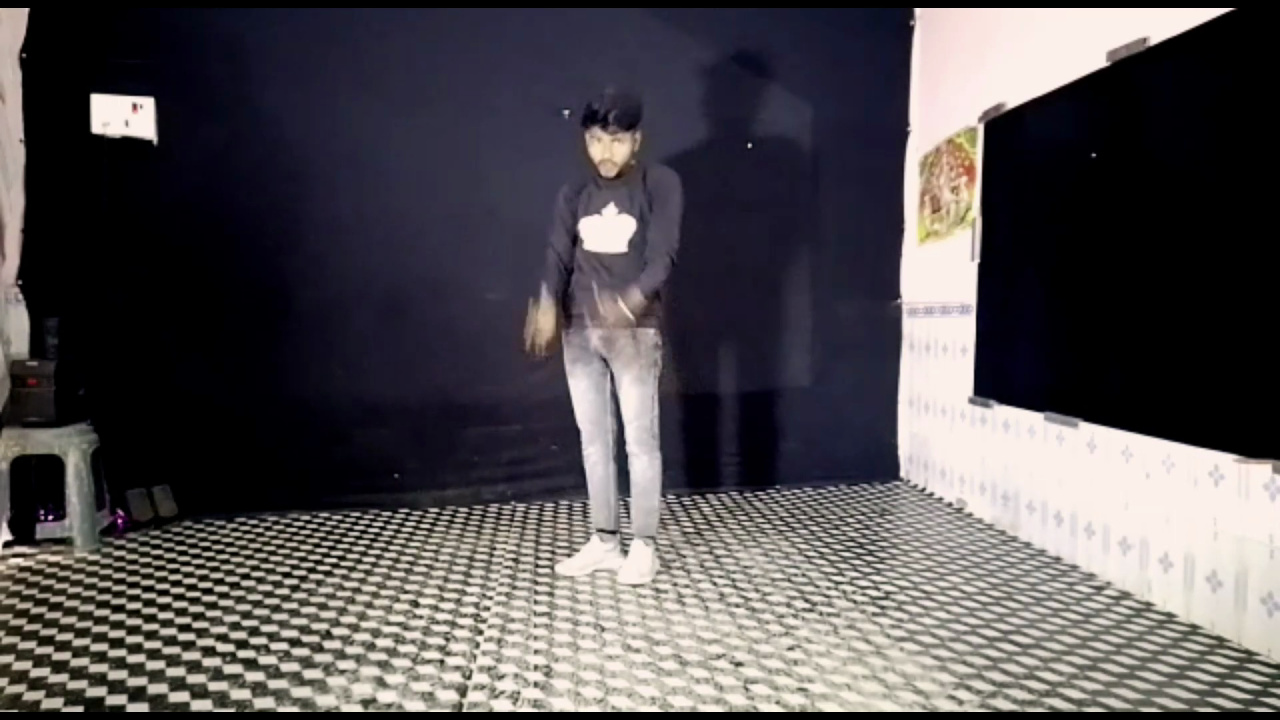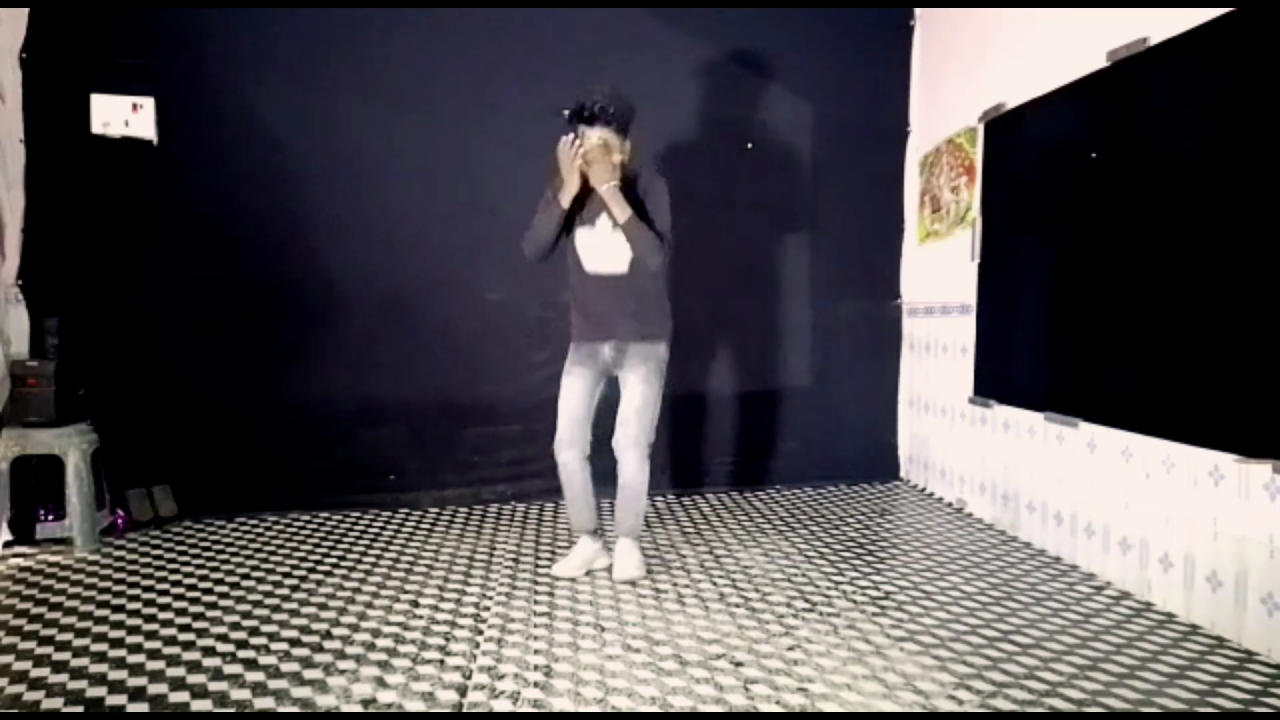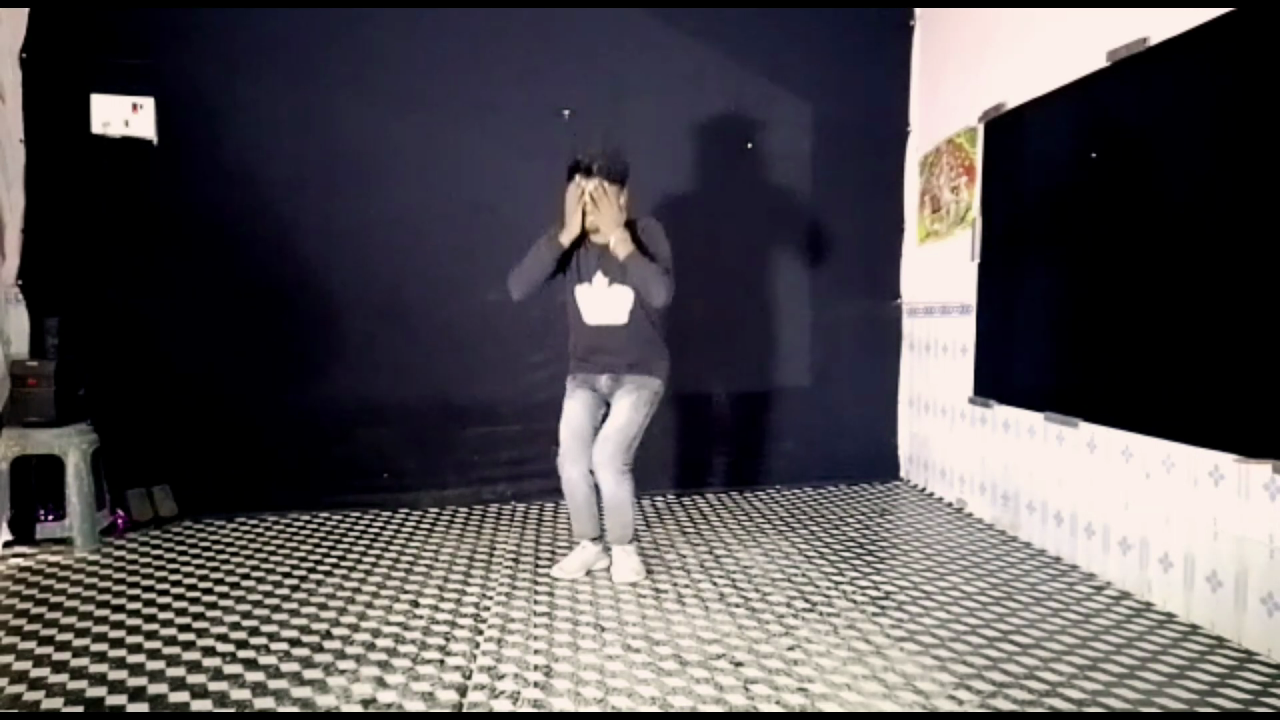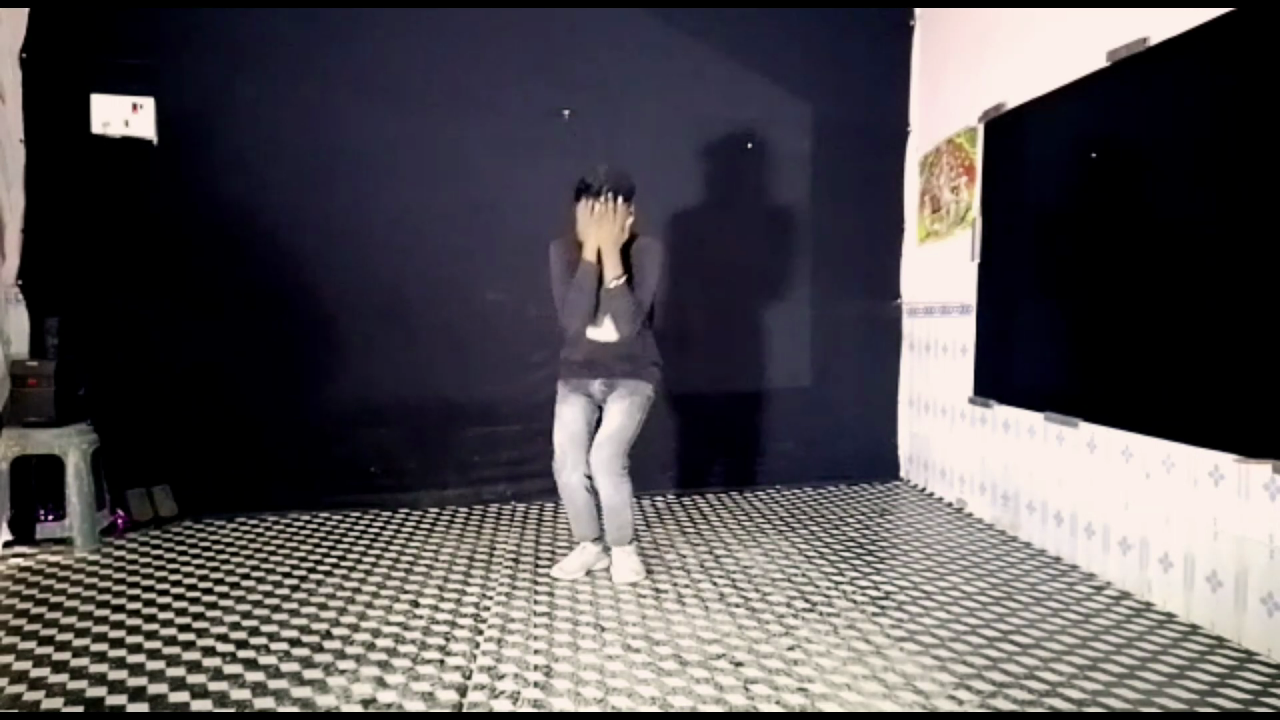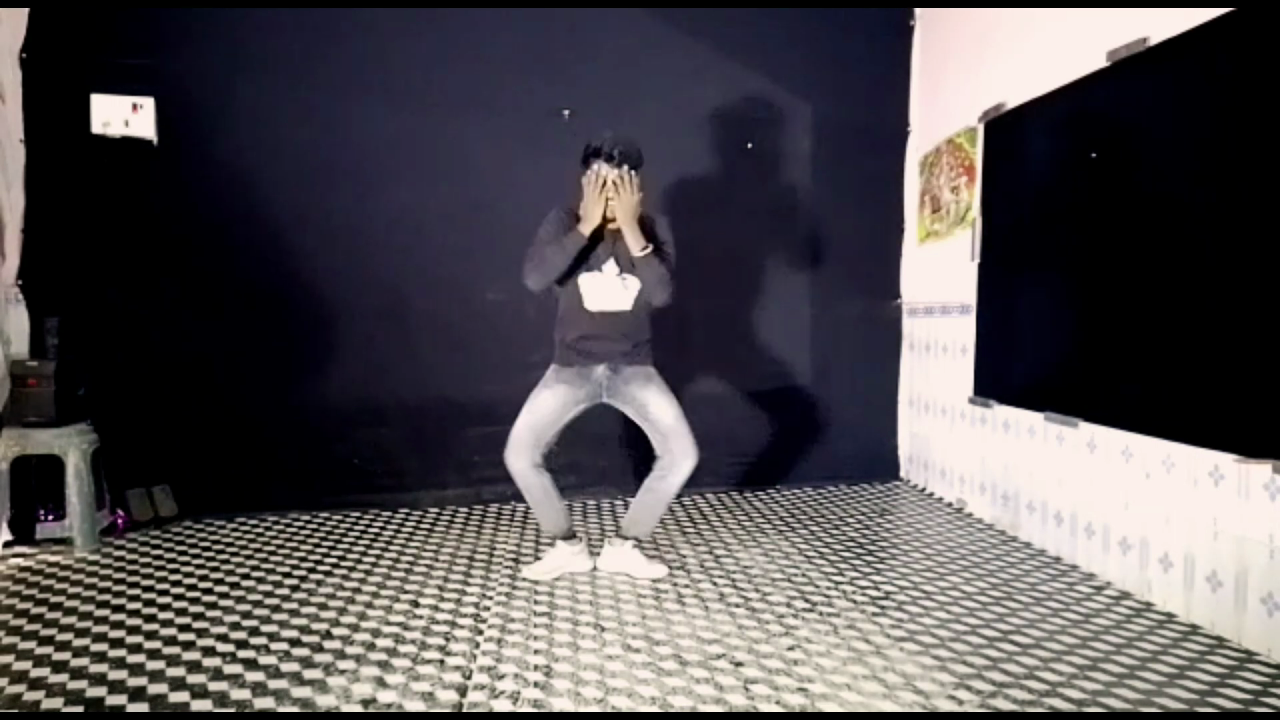
dt=0.2s
person 1, frame 1
left shoulder: (661, 182)
right shoulder: (574, 193)
left elbow: (661, 259)
right elbow: (558, 258)
left wrist: (628, 304)
right wrist: (547, 306)
left hip: (633, 331)
right hip: (580, 332)
left knee: (640, 440)
right knee: (593, 441)
left ankle: (643, 546)
right ankle: (604, 542)
person 1, frame 2
left shoulder: (648, 186)
right shoulder: (566, 187)
left elbow: (655, 257)
right elbow: (532, 248)
left wrist: (612, 194)
right wrist: (568, 189)
left hip: (643, 340)
right hip: (588, 342)
left knee: (630, 443)
right knee: (568, 444)
left ankle: (627, 542)
right ankle: (588, 541)
person 1, frame 3
left shoulder: (646, 232)
right shoulder: (566, 239)
left elbow: (661, 295)
right elbow: (518, 288)
left wrist: (617, 235)
right wrist: (568, 232)
left hip: (640, 373)
right hip: (585, 373)
left knee: (607, 457)
right knee: (571, 459)
left ankle: (623, 546)
right ankle: (590, 545)
person 1, frame 4
left shoulder: (646, 251)
right shoulder: (564, 249)
left elbow: (628, 323)
right elbow: (574, 321)
left wrist: (611, 253)
right wrist: (589, 251)
left hip: (633, 378)
right hip: (576, 378)
left knee: (606, 460)
right knee: (567, 465)
left ankle: (623, 548)
right ankle: (590, 545)
person 1, frame 5
left shoulder: (652, 229)
right shoulder: (562, 222)
left elbow: (660, 295)
right elbow: (535, 278)
left wrist: (629, 227)
right wrist: (588, 222)
left hip: (632, 367)
right hip: (572, 366)
left knee: (682, 453)
right knee: (519, 454)
left ankle: (626, 545)
right ankle: (567, 545)
